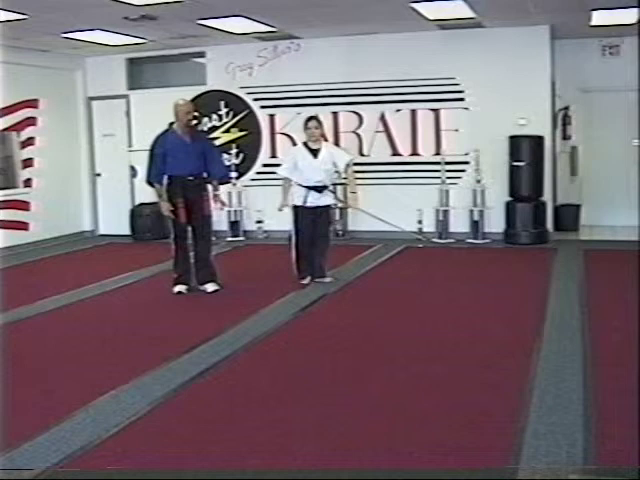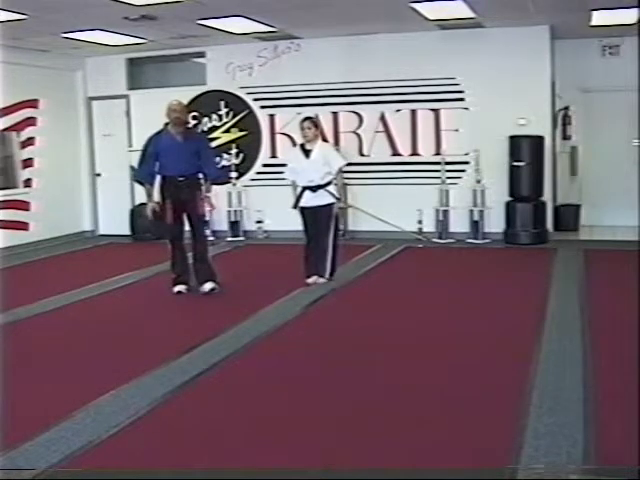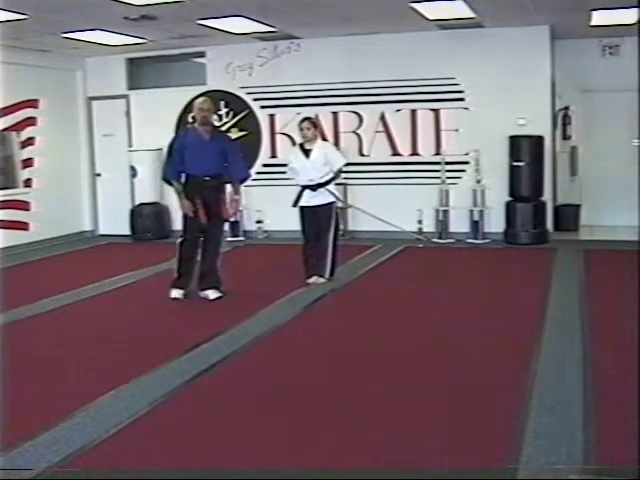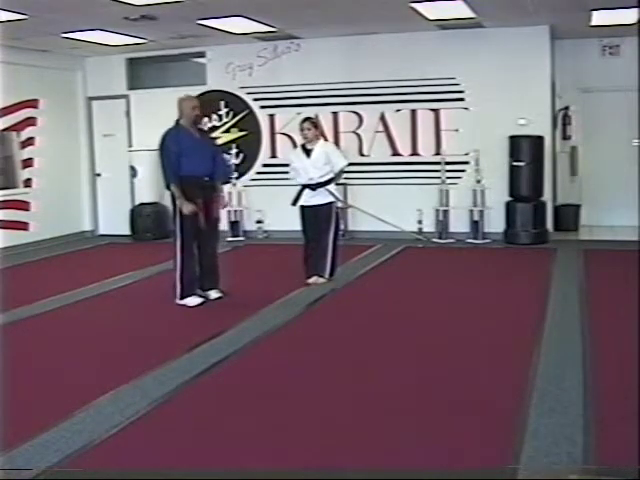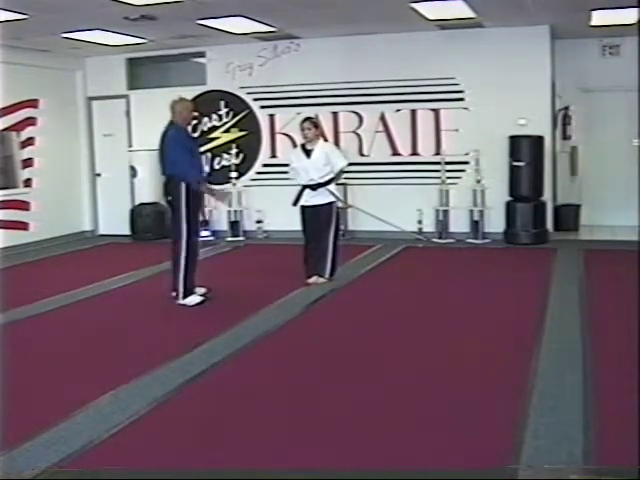
dt=1s
person 1, frame 1
left shoulder: (201, 139)
right shoulder: (164, 140)
left elbow: (213, 166)
right elbow: (157, 173)
left wrist: (216, 192)
right wrist: (162, 199)
left hip: (199, 187)
right hip: (176, 189)
left knee: (203, 234)
right knee: (180, 236)
left ankle: (206, 279)
right ankle: (181, 280)
person 1, frame 2
left shoulder: (196, 138)
right shoulder: (157, 140)
left elbow: (208, 167)
right elbow: (147, 171)
left wrist: (207, 193)
right wrist: (150, 199)
left hip: (192, 187)
right hip: (170, 189)
left knee: (199, 233)
right knee: (175, 236)
left ankle: (206, 279)
right ankle: (181, 280)
person 1, frame 3
left shoulder: (223, 139)
right shoulder: (183, 138)
left elbow: (235, 169)
right elbow: (174, 171)
left wrist: (235, 196)
right wrist: (181, 198)
left hip: (216, 190)
right hip: (193, 190)
left knee: (213, 240)
right knee: (189, 239)
left ankle: (208, 285)
right ankle: (179, 284)
person 1, frame 4
left shoulder: (203, 137)
right shoulder: (173, 137)
left elbow: (217, 165)
right elbow: (171, 172)
left wrist: (219, 192)
right wrist: (181, 200)
left hip: (207, 191)
right hip: (187, 191)
left knee: (209, 242)
right knee: (186, 244)
left ankle: (208, 286)
right ankle: (185, 293)
person 1, frame 5
left shoulder: (177, 133)
right shoulder: (176, 135)
right elbow: (188, 168)
left wrist: (203, 189)
right wrist: (210, 191)
left hip: (184, 189)
right hip: (182, 190)
left knee: (185, 238)
right knee: (185, 241)
left ankle: (185, 286)
right ankle: (183, 293)
person 2, frame 1
left shoulder: (331, 150)
right shoulder: (296, 151)
left elbow: (348, 170)
right elbow: (287, 177)
left wrist: (352, 192)
right wrist: (285, 199)
left hip: (324, 199)
right hip: (303, 199)
left knee: (321, 237)
right knee: (303, 237)
left ankle: (319, 273)
right ankle: (305, 273)
person 2, frame 2
left shoulder: (326, 149)
right shoulder: (295, 153)
left elbow: (338, 173)
right elbow: (293, 179)
left wrist: (339, 198)
right wrist: (296, 199)
left hip: (325, 198)
right hip: (306, 199)
left knee: (325, 237)
right knee: (311, 237)
left ankle: (324, 272)
right ankle: (312, 272)
person 2, frame 3
left shoulder: (326, 148)
right shoulder: (295, 152)
left elbow: (338, 169)
left wrist: (326, 182)
right wrist: (305, 183)
left hip: (325, 196)
right hip: (306, 197)
left knee: (326, 236)
right knee: (310, 237)
left ankle: (323, 272)
right ankle: (312, 272)
person 2, frame 4
left shoulder: (327, 148)
right shoulder: (297, 152)
left elbow: (339, 168)
left wrist: (328, 183)
right wrist: (306, 183)
left hip: (325, 196)
right hip: (307, 197)
left knee: (326, 236)
right knee: (310, 237)
left ankle: (323, 272)
right ankle: (313, 272)
person 2, frame 5
left shoulder: (327, 148)
right shoulder: (297, 152)
left elbow: (340, 168)
right elbow: (294, 173)
left wrist: (329, 183)
right wrist: (305, 183)
left hip: (325, 196)
right hip: (307, 197)
left knee: (326, 236)
right knee: (310, 237)
left ankle: (323, 272)
right ankle: (313, 272)
